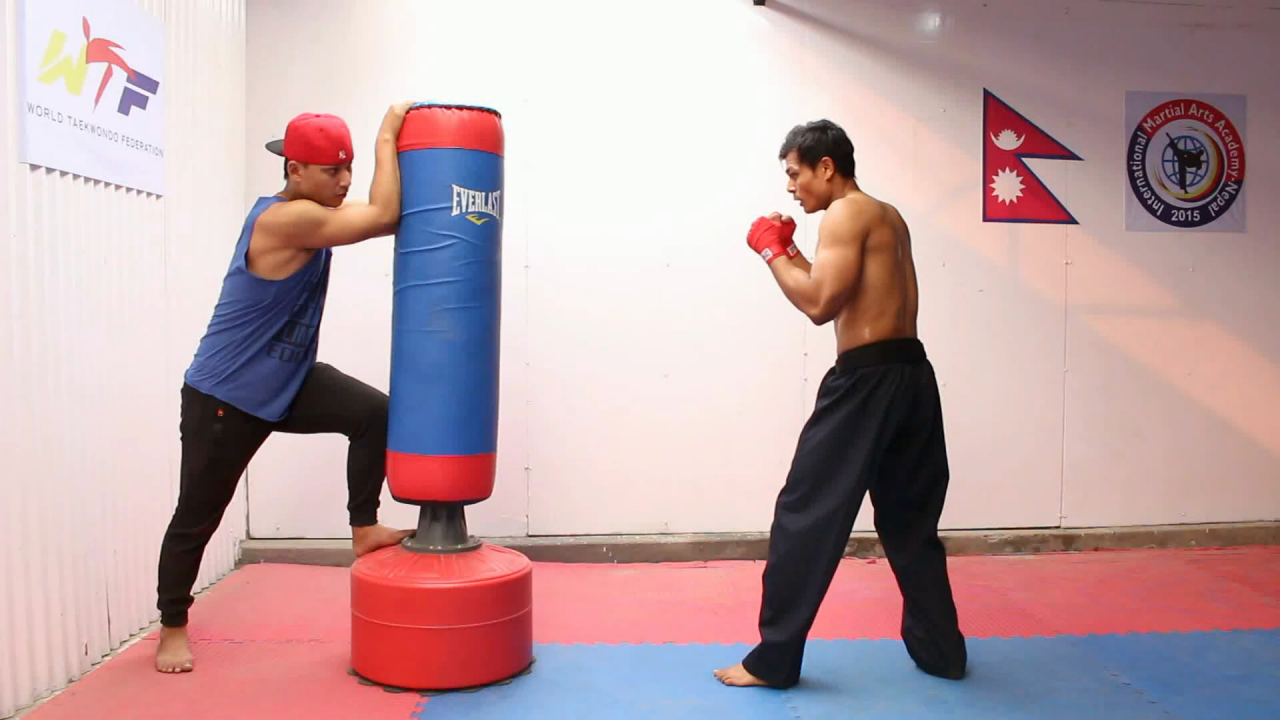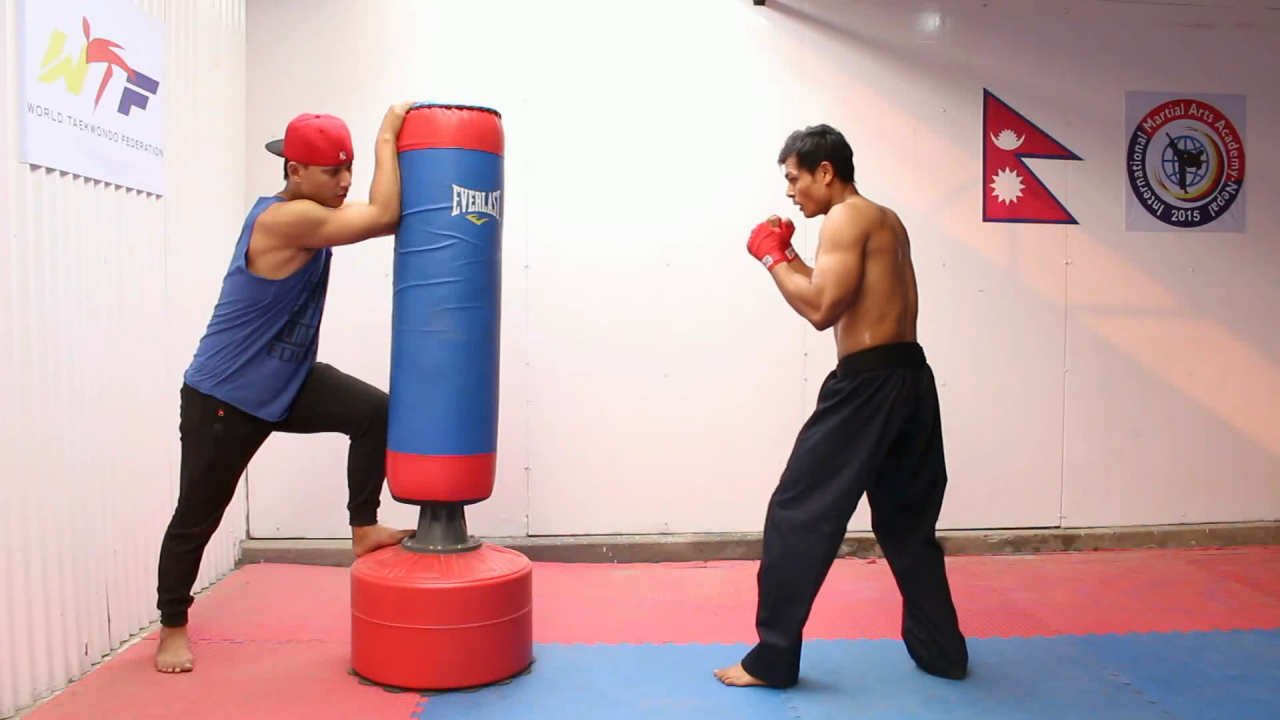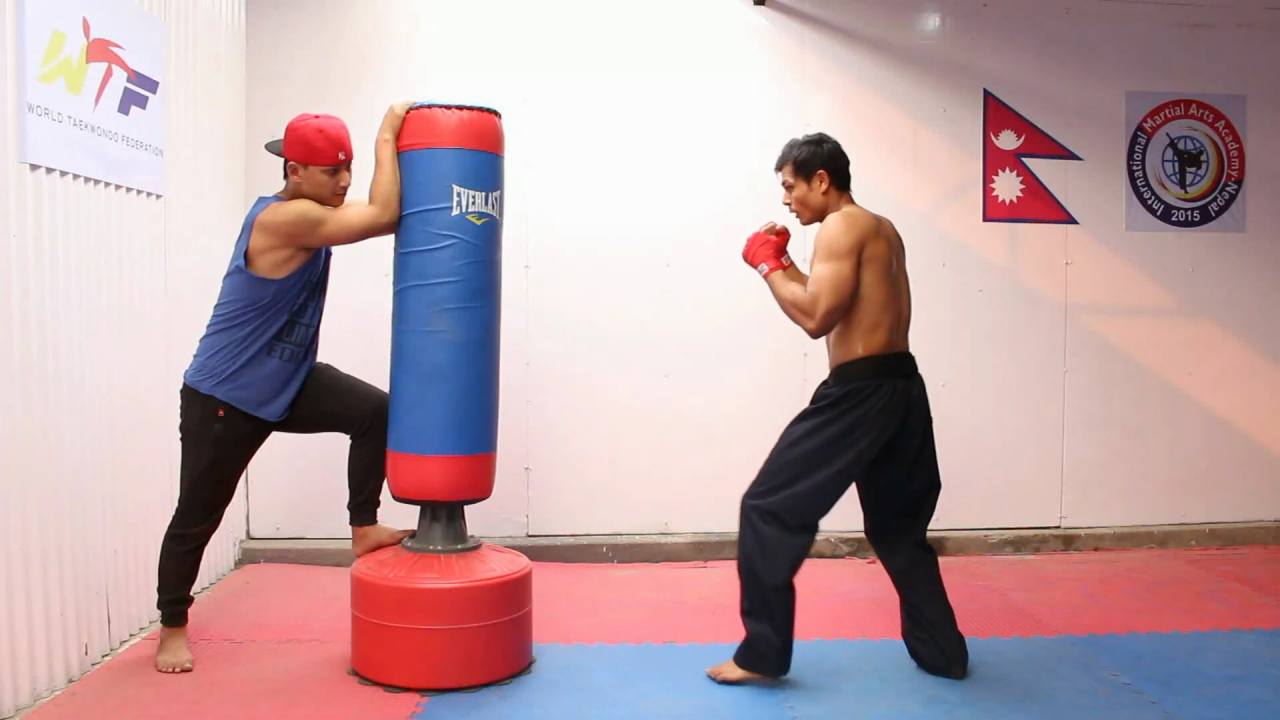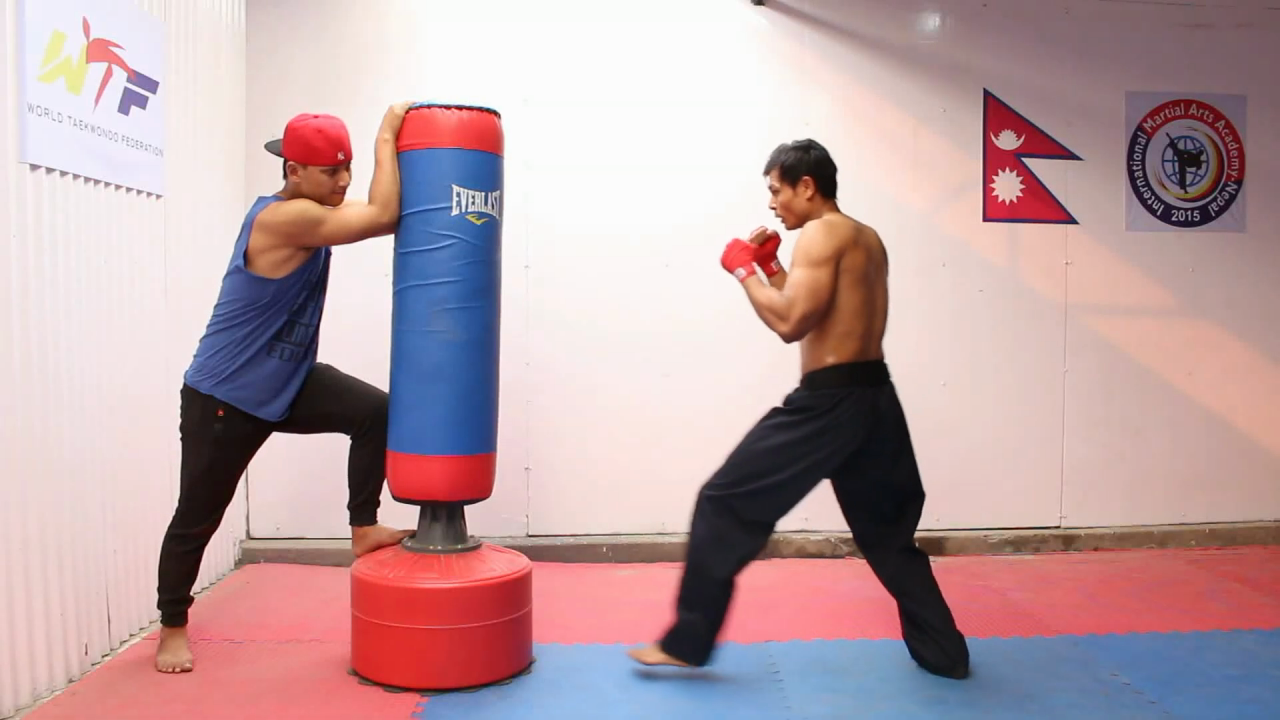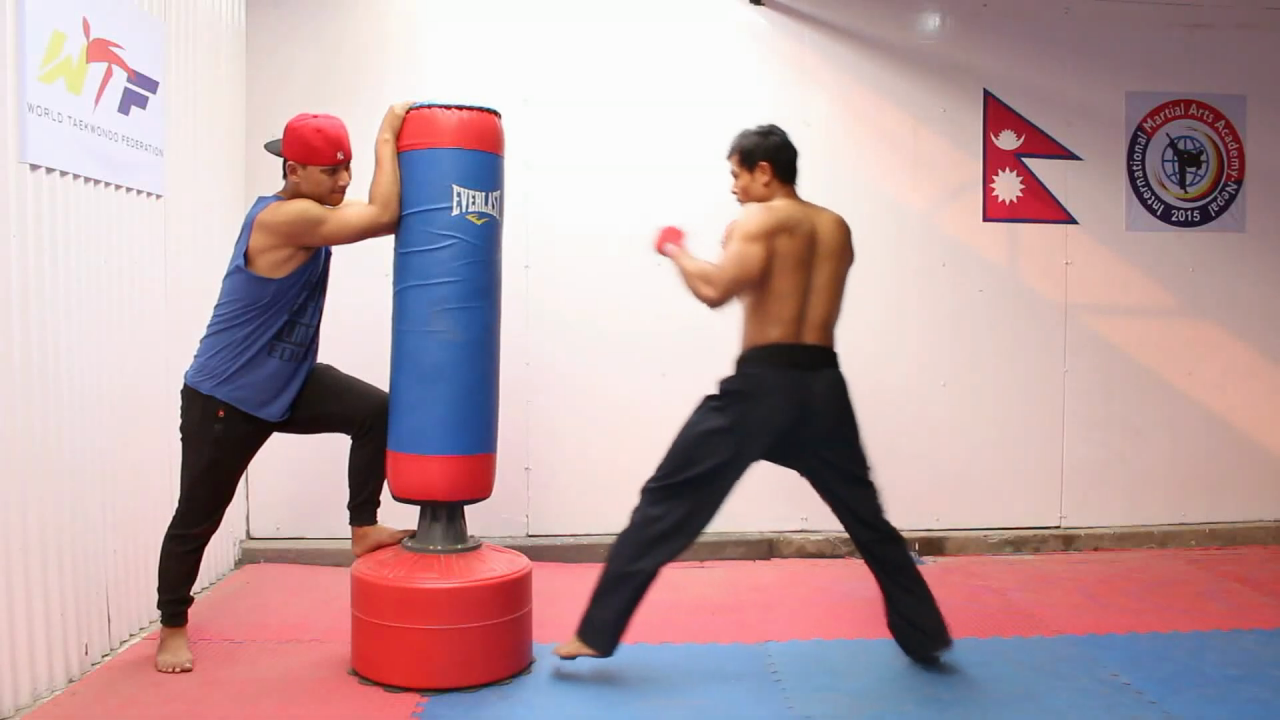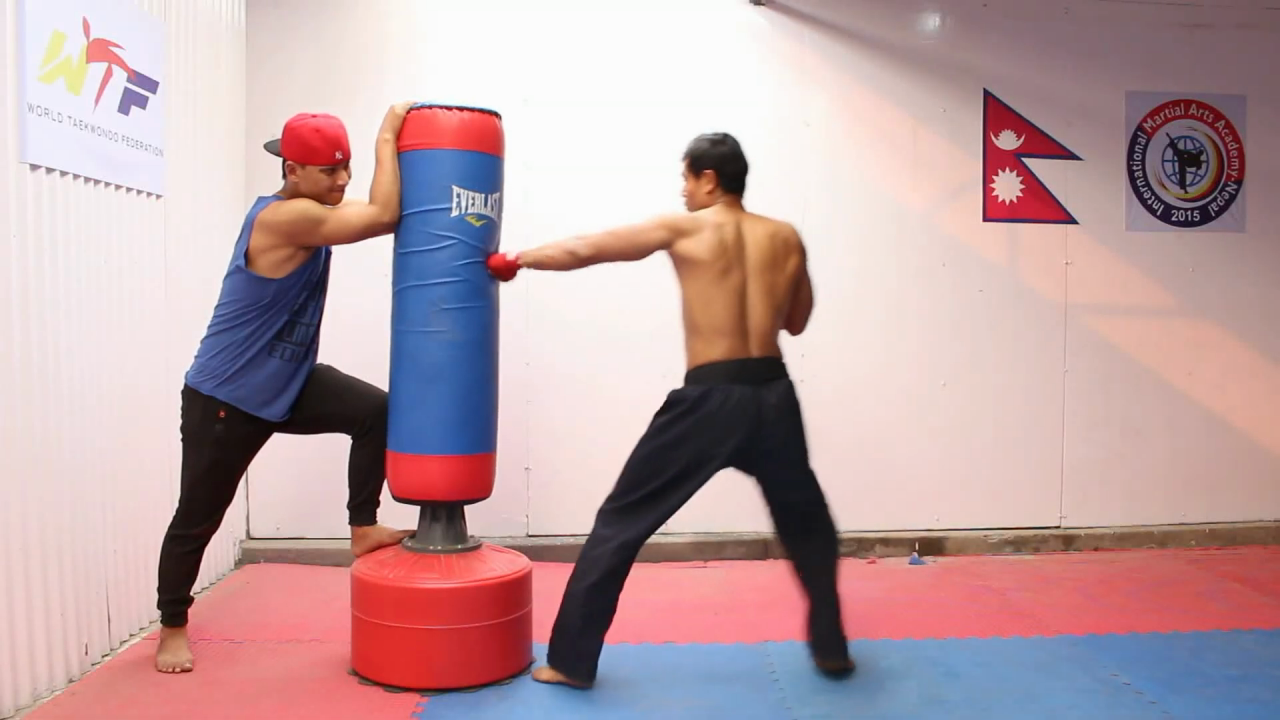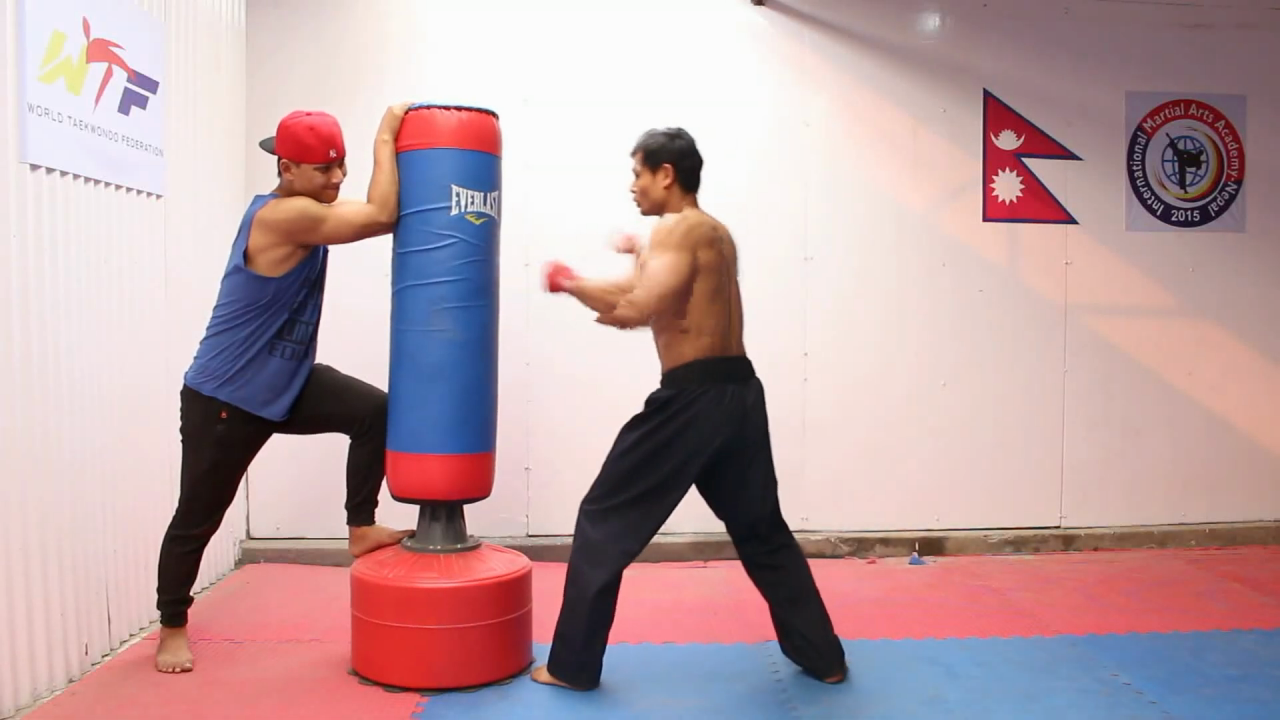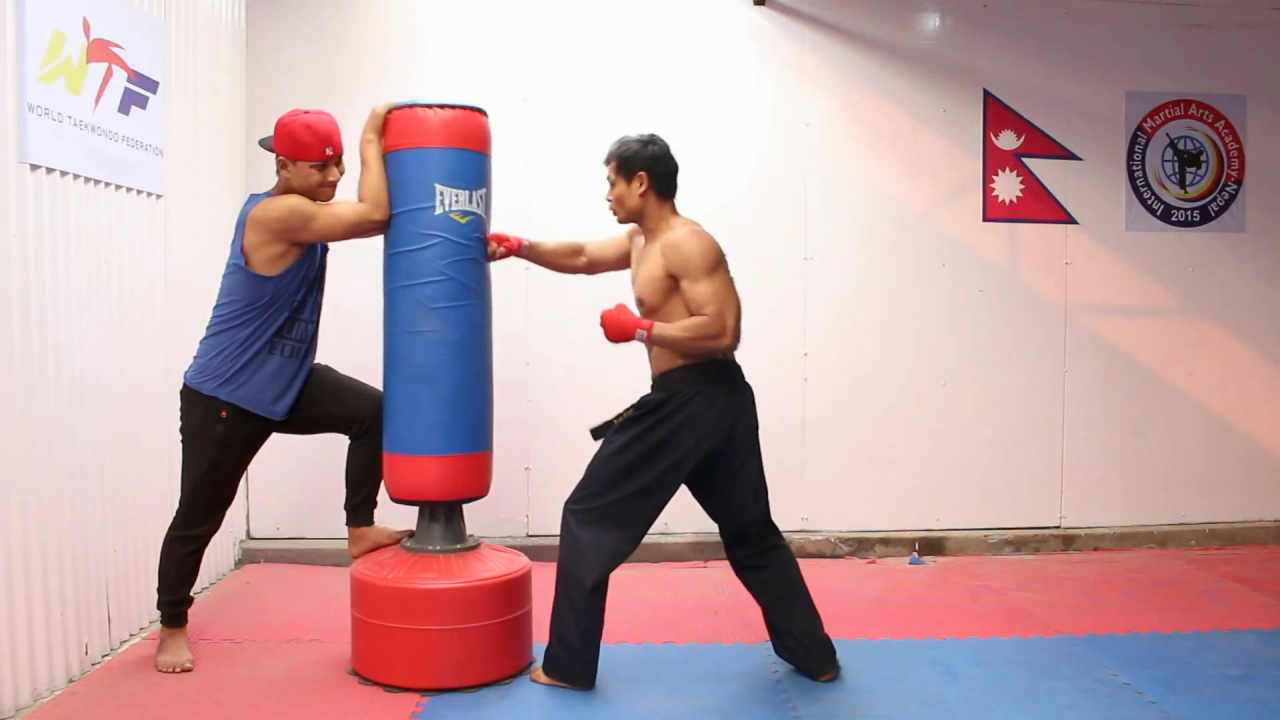
dt=0.5s
person 1, frame 1
left shoulder: (314, 213)
right shoulder: (284, 219)
left elbow: (386, 217)
right elbow: (381, 216)
right wrist: (388, 135)
left hip: (288, 382)
right hip: (223, 396)
left knee: (375, 413)
right knee: (198, 516)
left ankle: (363, 529)
right ankle: (173, 627)
person 1, frame 2
left shoulder: (313, 212)
right shoulder: (284, 219)
left elbow: (387, 218)
right elbow: (381, 216)
right wrist: (388, 136)
left hip: (288, 381)
right hip: (223, 396)
left knee: (376, 411)
right knee: (198, 516)
left ankle: (363, 529)
right ankle: (173, 628)
person 1, frame 3
left shoulder: (314, 212)
right shoulder: (282, 219)
left elbow: (383, 216)
right elbow: (380, 217)
right wrist: (388, 135)
left hip: (289, 382)
right hip: (223, 395)
left knee: (375, 412)
right knee: (198, 517)
left ankle: (363, 529)
right ankle: (172, 628)
person 1, frame 4
left shoulder: (314, 211)
right shoulder: (282, 218)
left elbow: (382, 216)
right elbow: (381, 216)
right wrist: (388, 137)
left hip: (288, 382)
right hip: (224, 396)
left knee: (376, 411)
right knee: (198, 517)
left ankle: (363, 529)
right ankle: (172, 627)
person 1, frame 5
left shoulder: (314, 212)
right shoulder: (282, 218)
left elbow: (384, 216)
right elbow: (380, 216)
right wrist: (387, 136)
left hip: (288, 383)
right hip: (223, 396)
left knee: (376, 411)
right knee: (198, 518)
left ankle: (363, 529)
right ankle: (172, 628)
person 1, frame 6
left shoulder: (314, 210)
right shoulder: (283, 218)
left elbow: (382, 215)
right elbow: (382, 217)
right wrist: (388, 136)
left hip: (289, 382)
right hip: (225, 396)
left knee: (376, 411)
right knee: (199, 517)
left ankle: (362, 529)
right ankle: (172, 628)
person 1, frame 7
left shoulder: (310, 210)
right shoulder: (281, 216)
left elbow: (381, 217)
right elbow: (378, 216)
right wrist: (386, 137)
left hip: (287, 383)
right hip: (223, 397)
left knee: (374, 411)
right knee: (198, 517)
left ankle: (360, 529)
right ankle: (172, 628)
person 1, frame 8
left shoulder: (309, 209)
right shoulder: (275, 214)
left elbow: (372, 217)
right elbow: (373, 214)
right wrist: (371, 139)
left hip: (288, 383)
right hip: (224, 395)
left knee: (372, 412)
right knee: (199, 517)
left ankle: (360, 530)
right ankle: (173, 628)
person 2, frame 1
left shoulder: (845, 213)
right shoulder: (888, 216)
left elbow: (820, 304)
left wrist: (772, 252)
right wrist: (791, 251)
left hip: (868, 380)
right hip: (909, 377)
left knee: (805, 513)
right knee: (909, 519)
left ankle: (774, 659)
right ankle: (941, 650)
person 2, frame 2
left shoulder: (846, 218)
right shoulder: (887, 220)
left elbow: (821, 310)
left wrist: (771, 258)
right wrist: (790, 255)
left hip: (869, 384)
right hip: (909, 381)
left knee: (798, 514)
right knee: (907, 522)
left ankle: (773, 659)
right ankle: (941, 650)
person 2, frame 3
left shoulder: (841, 227)
right shoulder: (883, 229)
left elbow: (816, 318)
left wrist: (765, 266)
right wrist: (783, 262)
left hip: (860, 393)
right hip: (901, 389)
left knee: (768, 509)
right knee: (900, 528)
left ankle: (763, 652)
right ankle: (942, 651)
person 2, frame 4
left shoulder: (820, 234)
right shoulder: (868, 239)
left elbow: (791, 323)
left wrist: (744, 270)
right wrist: (770, 267)
left hip: (829, 402)
right hip: (875, 399)
left knee: (724, 504)
right knee: (889, 532)
left ankle: (688, 642)
right ankle: (943, 651)
person 2, frame 5
left shoulder: (761, 220)
right shoulder: (836, 228)
left elbow: (714, 290)
left wrist: (674, 249)
left hip: (762, 384)
right hip: (821, 384)
left knee: (667, 502)
right knee: (864, 511)
left ankle: (597, 633)
right ankle: (922, 634)
person 2, frame 6
left shoulder: (682, 228)
right shoulder: (785, 237)
left elbow: (585, 250)
left wrist: (516, 259)
left hip: (710, 399)
right hip: (772, 395)
left knee: (622, 521)
right knee: (805, 519)
left ankle: (571, 659)
right ankle: (830, 647)
person 2, frame 7
left shoulder: (679, 229)
right shoulder: (712, 232)
left elbow: (640, 307)
left wrist: (575, 285)
right wrist: (638, 252)
left hip: (694, 398)
right hip: (737, 394)
left knee: (604, 522)
right knee: (763, 532)
left ankle: (572, 666)
right ankle: (824, 656)
person 2, frame 8
left shoulder: (688, 243)
right shoulder: (642, 241)
left elbow: (722, 332)
right elbow: (582, 256)
left wrist: (639, 328)
right wrist: (520, 246)
left hip: (689, 403)
right hip: (719, 403)
left knee: (589, 520)
right knee: (752, 535)
left ankle: (568, 666)
right ankle: (815, 655)
